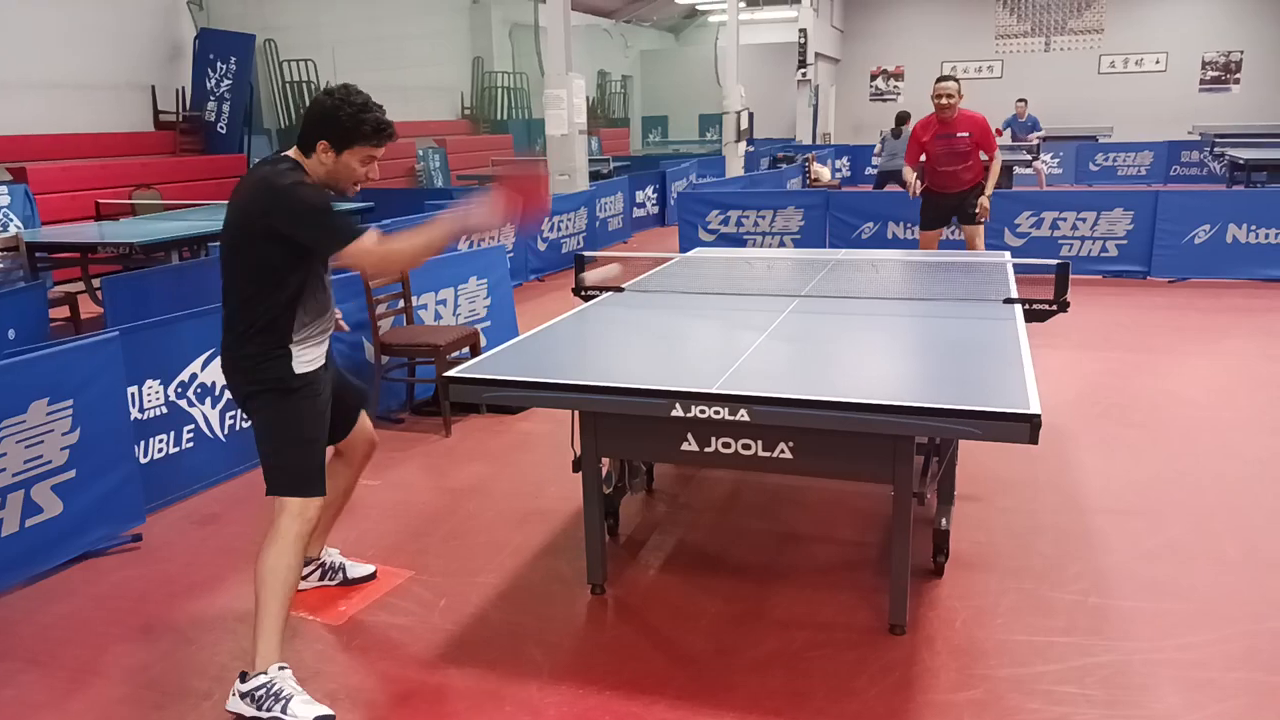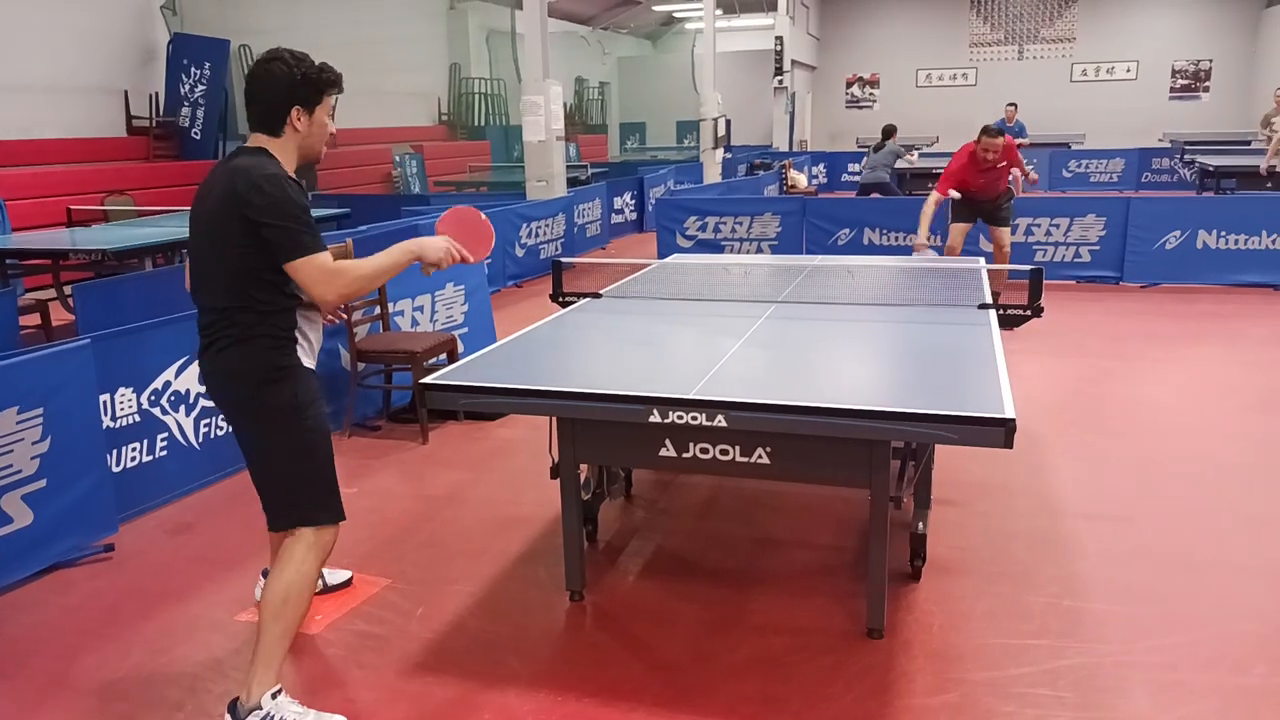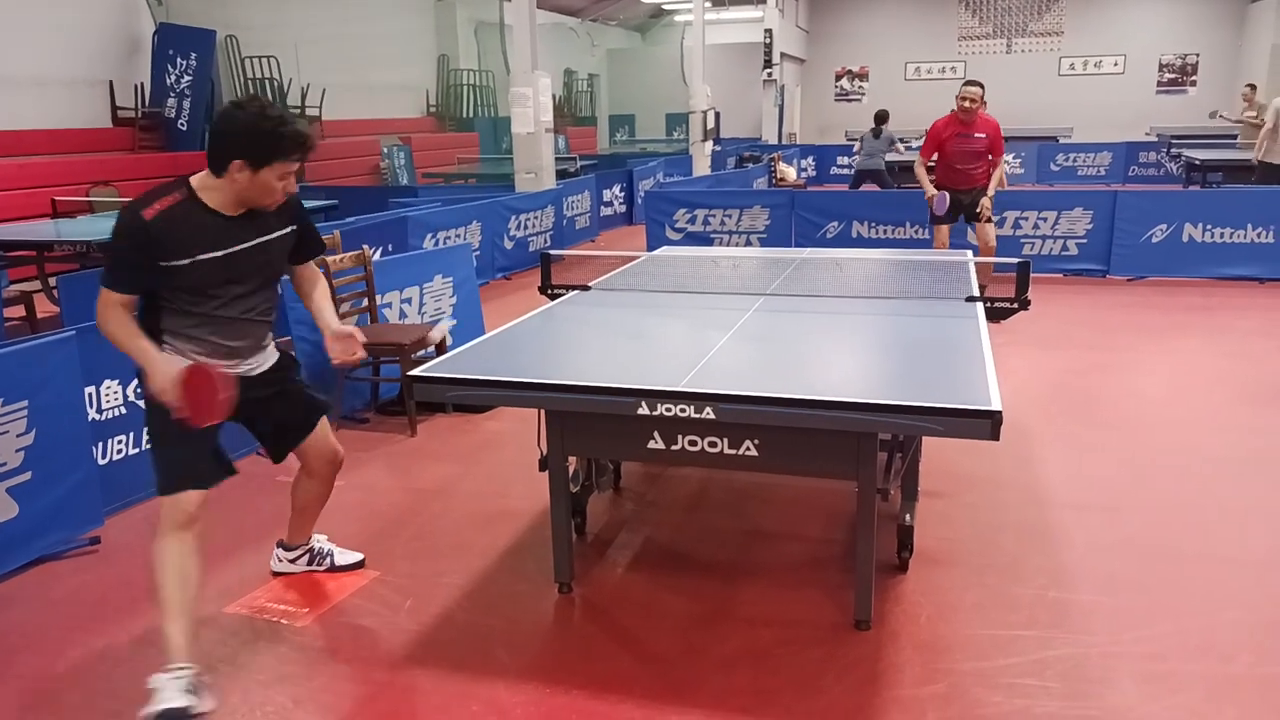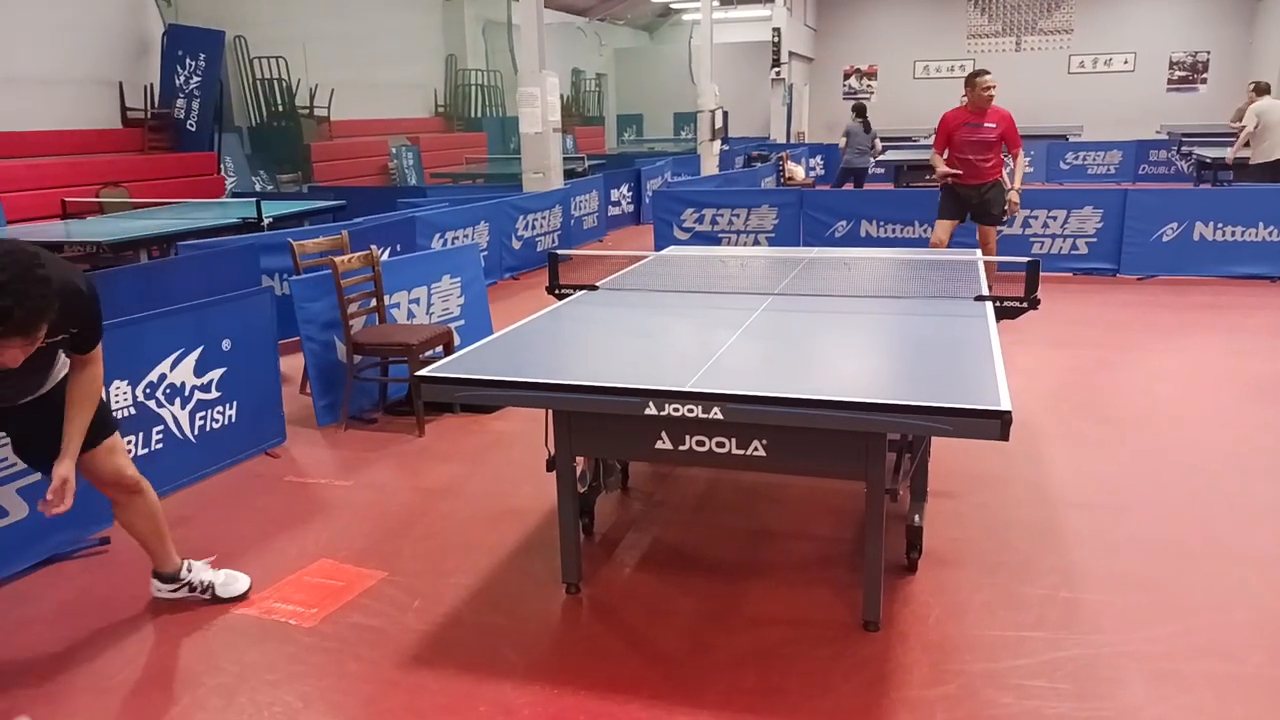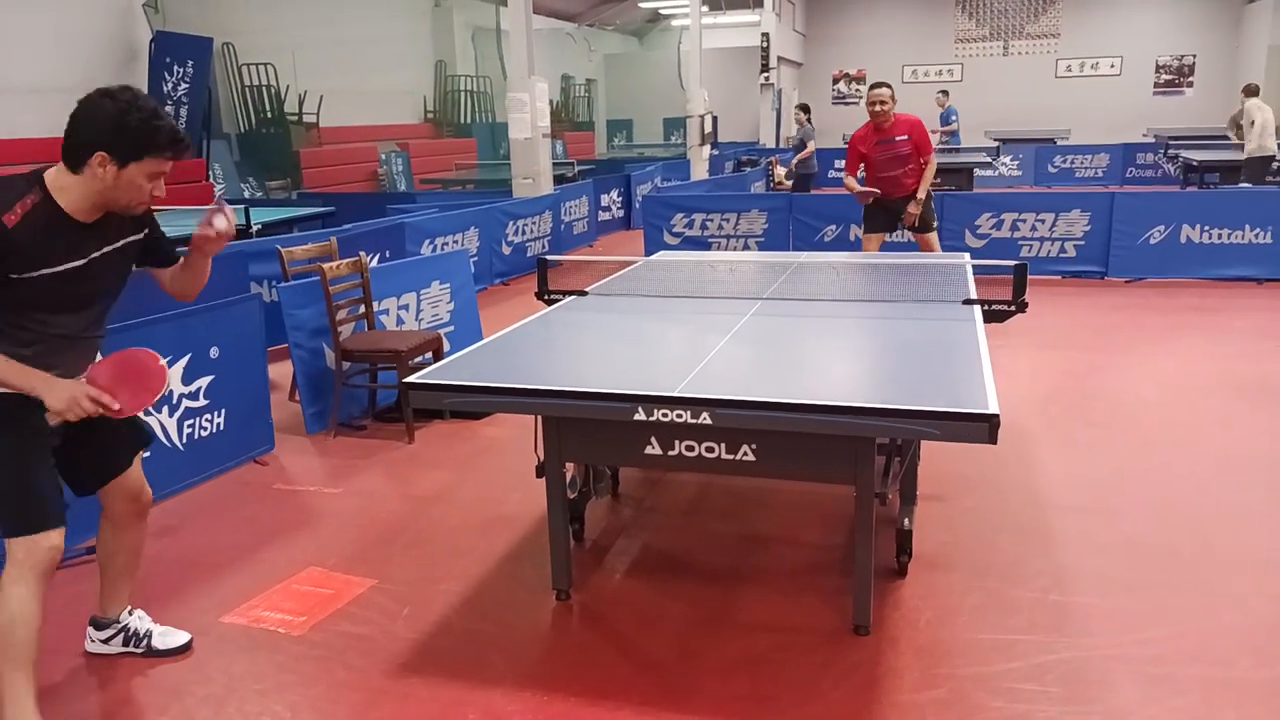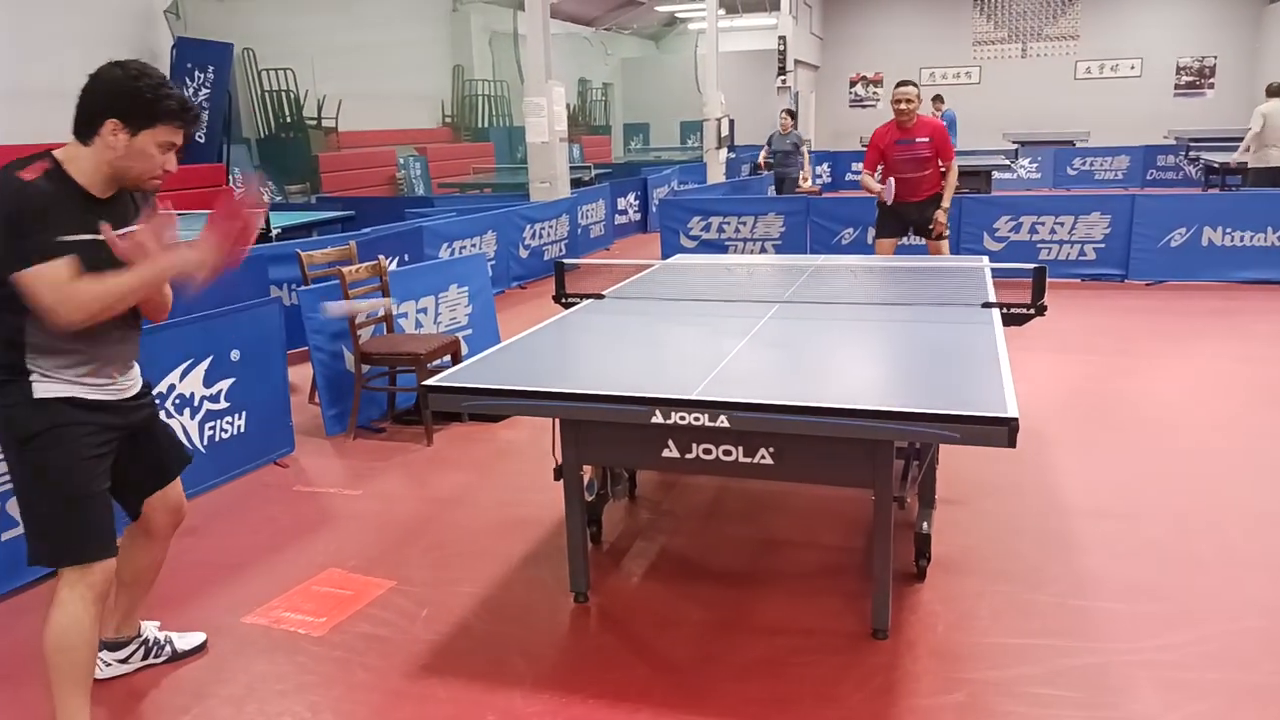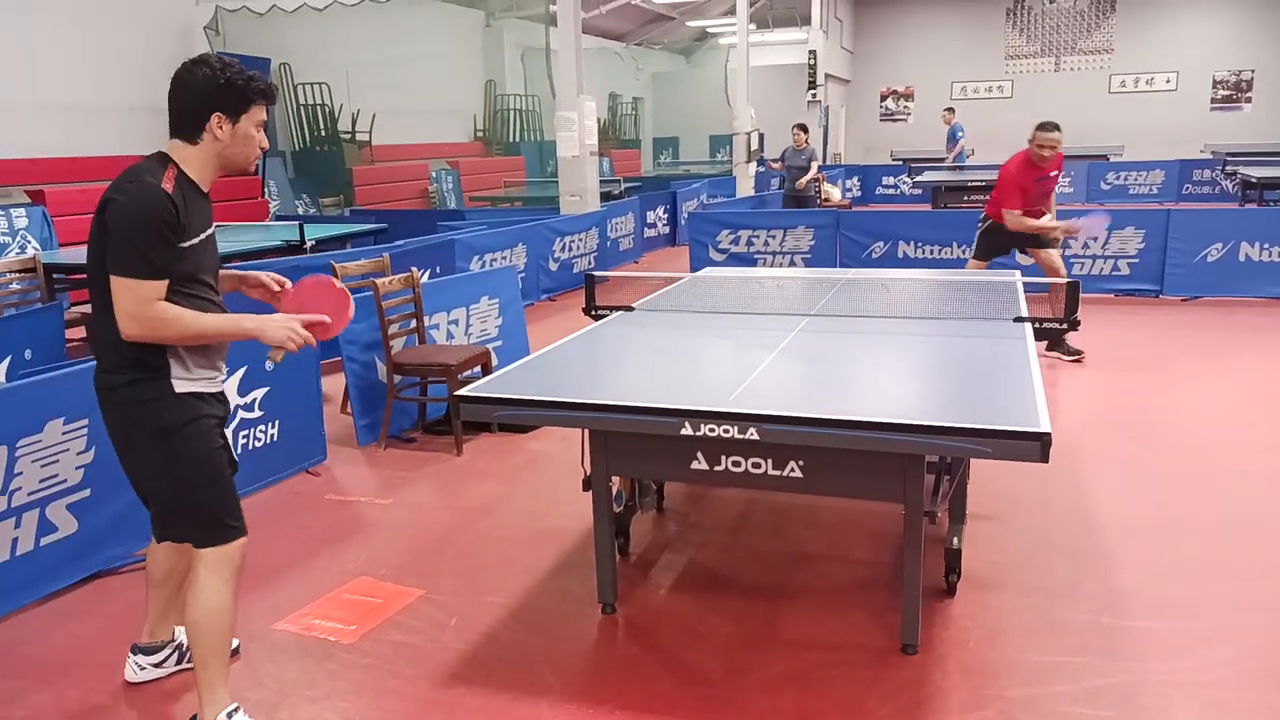
dt=0.7s
person 1, frame 1
left shoulder: (277, 179)
right shoulder: (289, 200)
right elbow: (376, 258)
right wrist: (465, 221)
left hip: (301, 355)
right hip: (273, 369)
left knee: (359, 442)
right knee: (297, 505)
left ankle: (312, 560)
person 1, frame 2
left shoulder: (231, 175)
right shoulder: (268, 185)
left elbow: (214, 277)
right elbow: (328, 287)
left wrist: (298, 285)
right wrist: (416, 249)
left hip: (241, 364)
right hip: (266, 373)
left knee: (301, 481)
right knee: (315, 529)
left ankle: (283, 577)
person 1, frame 3
left shoulder: (282, 209)
right shoulder: (149, 221)
left elbow: (306, 269)
right elbow: (112, 311)
left wrist: (329, 322)
right wrist: (157, 365)
left hip: (261, 365)
right hip: (183, 383)
left knee: (325, 456)
right knee: (182, 513)
left ankle: (294, 548)
person 1, frame 4
left shoulder: (72, 293)
left elbow: (83, 363)
left wrist: (68, 457)
left hip: (44, 387)
left knee: (123, 479)
left ankle: (172, 573)
person 1, frame 5
left shoulder: (128, 214)
left elbow: (182, 284)
left wrist: (203, 247)
left hip: (80, 387)
left knee: (133, 497)
left ankle: (111, 623)
person 1, frame 6
left shoulder: (130, 201)
left elbow: (159, 309)
right elbow: (67, 306)
left wrist: (151, 260)
right wrist: (162, 267)
left hip: (122, 391)
left knee: (163, 509)
right knee: (88, 570)
left ankle: (121, 641)
person 1, frame 7
left shoulder: (188, 189)
right shoulder: (145, 198)
right elbow: (138, 318)
left wrist: (241, 280)
right wrist: (256, 327)
left hip: (184, 389)
right hip: (156, 397)
left knee: (186, 522)
right knee: (221, 546)
left ankle: (154, 646)
person 2, frame 1
left shoulder: (977, 122)
right shoulder: (921, 128)
left elbow: (995, 158)
right elbow: (908, 165)
left wrist: (987, 194)
right wrist: (912, 180)
left hip: (971, 192)
right hip: (935, 194)
left knee: (976, 247)
right knee: (926, 251)
person 2, frame 2
left shoulder: (1007, 146)
right shoulder: (961, 162)
right elbow: (933, 199)
left wrist: (1027, 173)
right wrist: (922, 236)
left hip: (998, 198)
right hip: (966, 198)
left knee: (1003, 249)
right knee: (953, 246)
person 2, frame 3
left shoulder: (991, 126)
right shoulder: (940, 126)
left elbow: (998, 164)
right elbow: (920, 164)
left wrist: (989, 196)
right wrist: (928, 188)
left hip: (978, 191)
right hip: (944, 192)
left knee: (989, 244)
right knee: (940, 246)
left ankle: (980, 294)
person 2, frame 4
left shoulder: (1003, 117)
right shoulder: (950, 119)
left elbow: (1017, 155)
right elbow: (936, 153)
left wrist: (1015, 188)
right wrist: (940, 167)
left hip: (989, 188)
right hip: (955, 187)
left knee: (988, 246)
right knee: (937, 242)
person 2, frame 5
left shoulder: (913, 124)
right shoulder: (859, 138)
left elbow: (930, 163)
right elbow: (849, 176)
left wrist: (918, 200)
right wrist: (857, 189)
left hip: (914, 196)
right hip: (879, 201)
left knee: (933, 252)
person 2, frame 6
left shoulder: (936, 129)
right shoulder: (880, 135)
left elbow: (951, 169)
right elbow: (865, 176)
left wrist: (944, 207)
right wrist: (876, 188)
left hip: (930, 202)
right hip: (893, 203)
person 2, frame 7
left shoulder: (1057, 160)
right shoulder: (1013, 170)
right elbow: (1013, 222)
left wrist: (1052, 221)
right wrist: (1056, 225)
left hip: (1036, 222)
right hip: (999, 224)
left knee: (1059, 274)
left ankle: (1056, 341)
